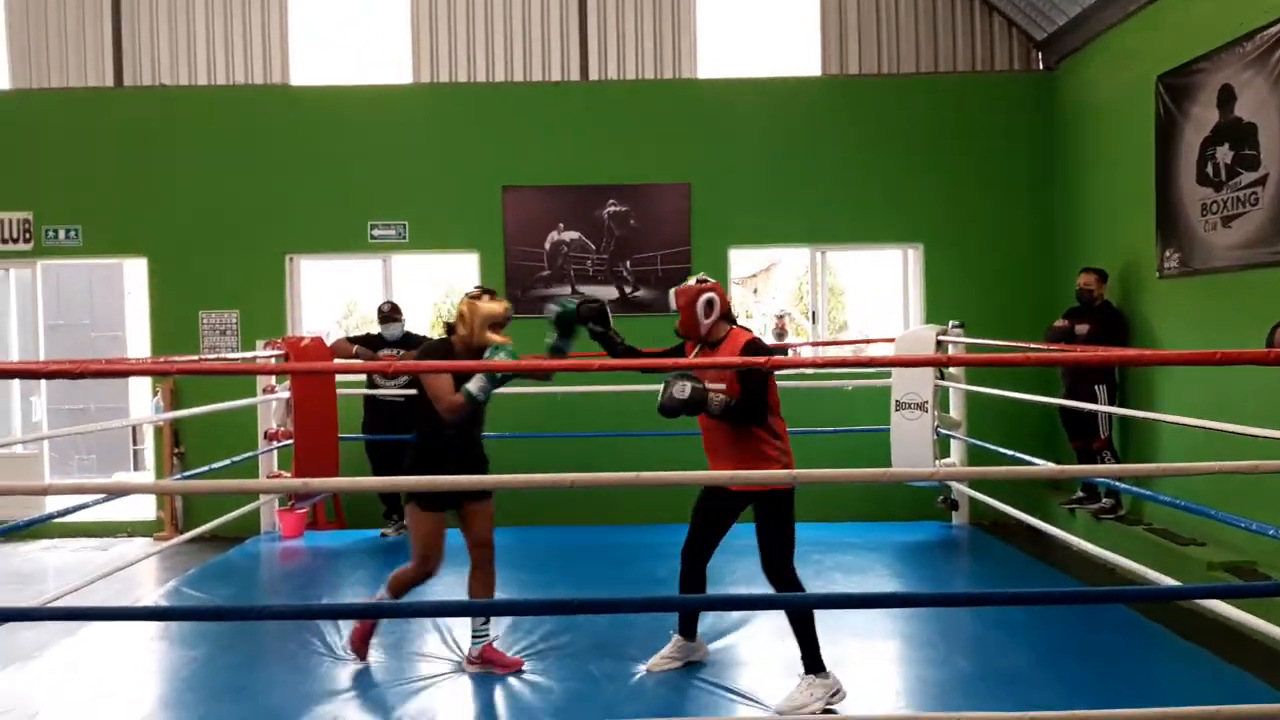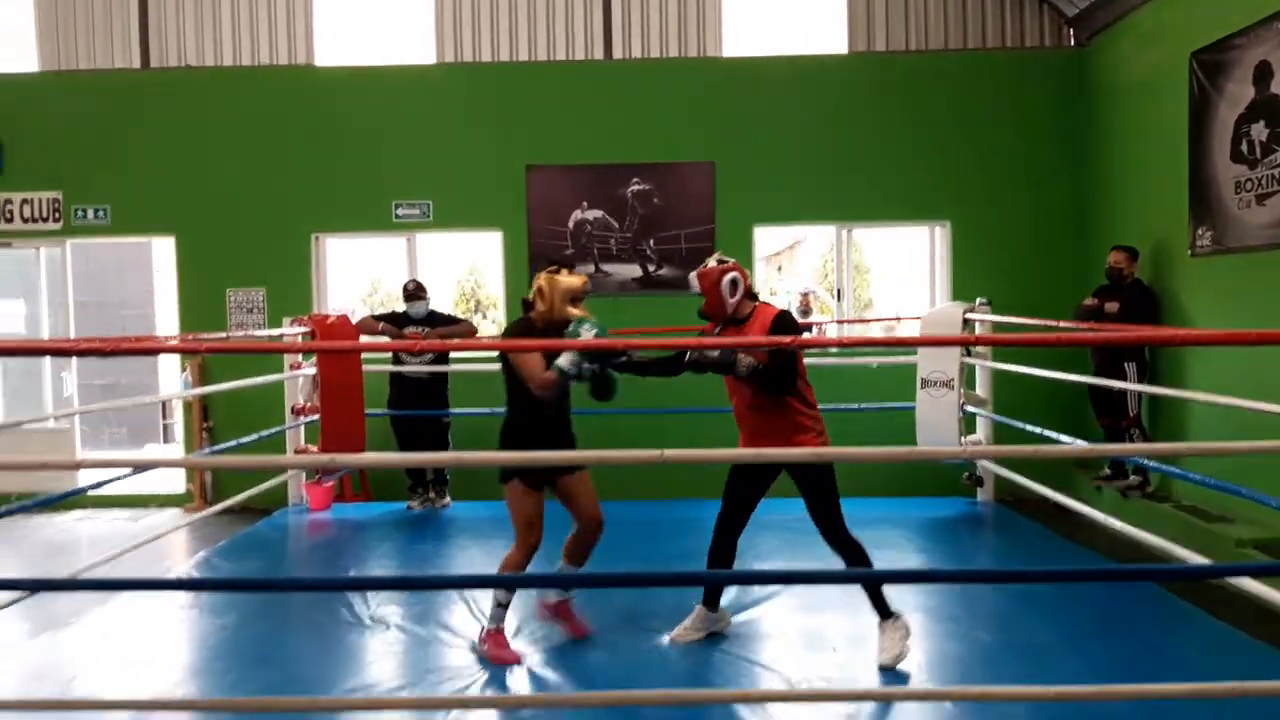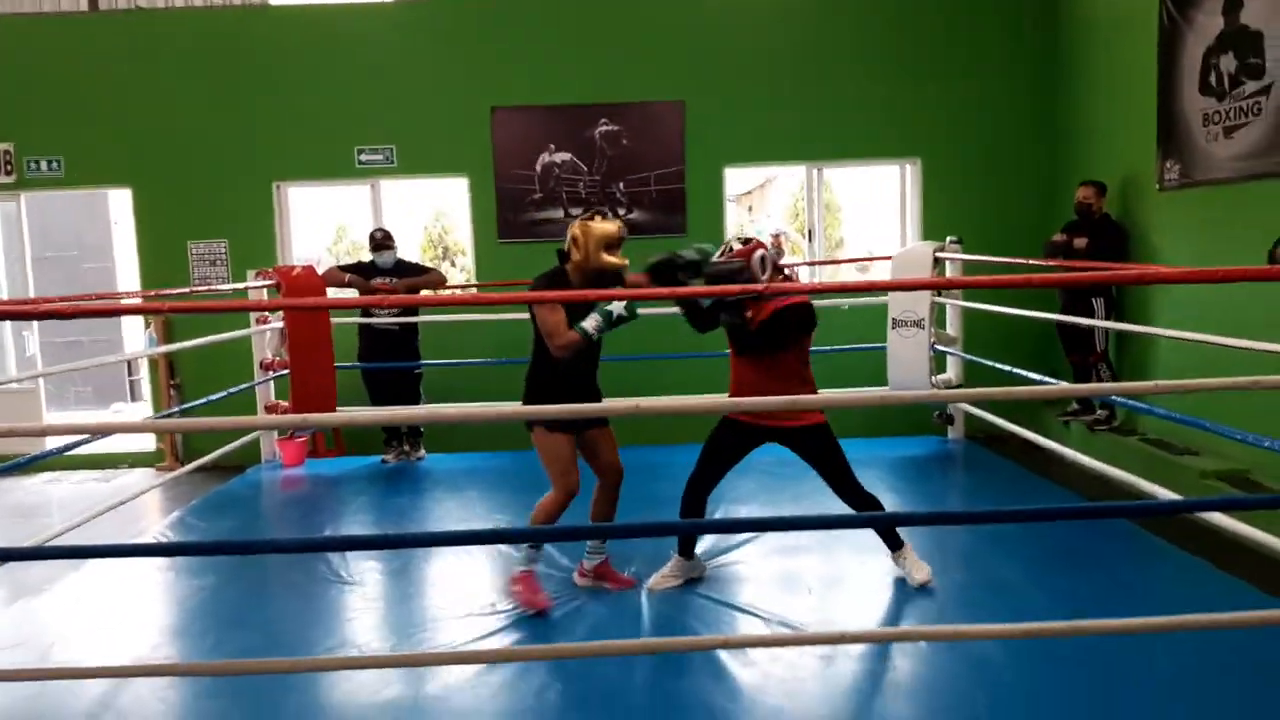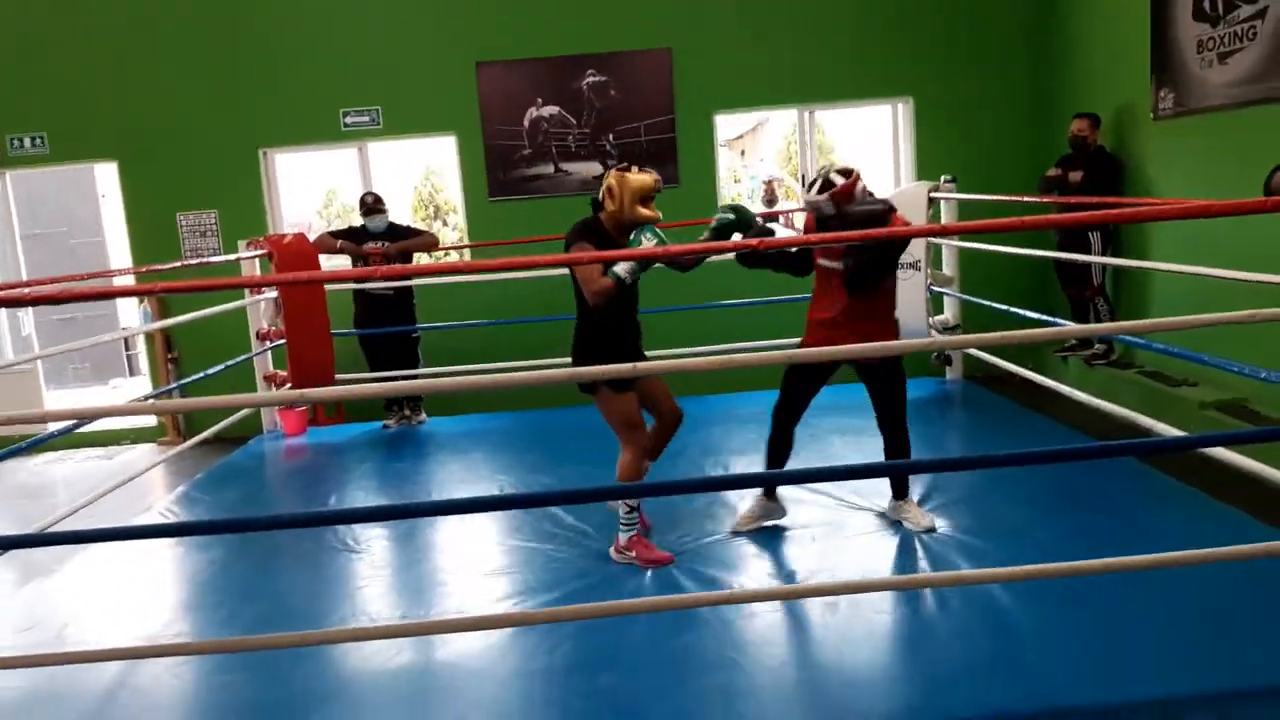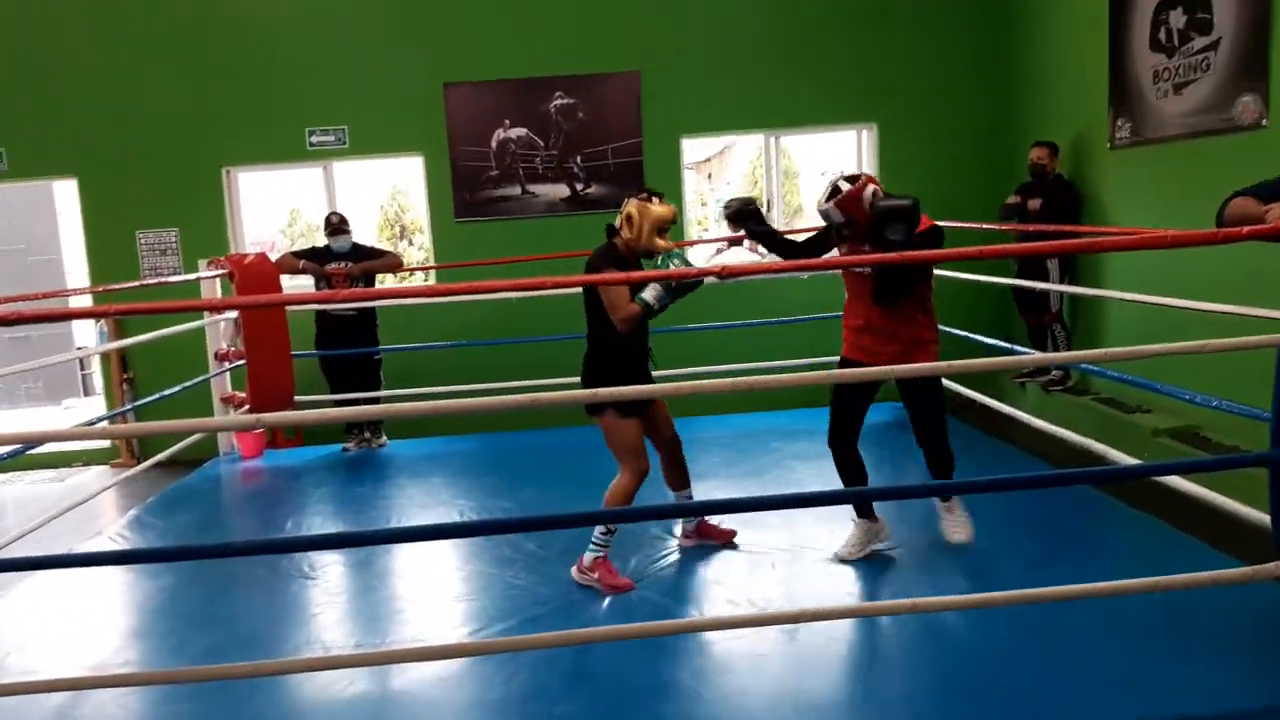
dt=0.2s
person 1, frame 1
left shoulder: (486, 354)
right shoulder: (432, 355)
right elbow: (451, 411)
right wrist: (489, 373)
left hip: (469, 465)
right hip: (429, 470)
left knee: (484, 551)
right knee: (426, 565)
left ankle: (481, 647)
right ankle: (371, 618)
person 1, frame 2
left shoulder: (559, 332)
right shoulder: (520, 333)
left elbow: (589, 377)
right elbow: (543, 385)
left wrist: (600, 372)
right wrist: (577, 348)
left hip: (558, 443)
right hip: (523, 448)
left knee: (591, 520)
right knee: (527, 543)
left ankle: (556, 598)
right ankle: (492, 630)
person 1, frame 3
left shoulder: (602, 279)
right shoulder: (549, 285)
left elbow: (642, 285)
right elbow: (561, 346)
right wrist: (603, 315)
left hip: (582, 391)
right hip: (548, 396)
left knee: (612, 473)
right knee: (567, 487)
left ankle: (593, 563)
right ankle: (524, 572)
person 1, frame 4
left shoulder: (631, 231)
right shoulder: (585, 235)
left elbow: (685, 262)
right elbow: (596, 294)
right wrist: (635, 258)
left hip: (626, 346)
right hip: (598, 353)
left knee: (670, 416)
right knee: (637, 442)
left ankle: (627, 503)
right ankle: (626, 540)
person 1, frame 5
left shoulder: (631, 261)
right shoulder: (605, 261)
right elbow: (624, 320)
left wrist: (673, 284)
right wrist: (660, 284)
left hip: (634, 372)
right hip: (607, 378)
left knee: (671, 446)
right knee: (635, 468)
left ankle: (693, 525)
right ankle: (592, 562)
person 2, frame 1
left shoulder: (748, 347)
right shoulder: (693, 349)
left elbow: (755, 411)
right elbow: (639, 359)
left wrist: (702, 398)
right wrist: (602, 328)
left hip: (769, 474)
right hip: (725, 474)
left knee: (778, 571)
right knee: (693, 555)
left ankle: (819, 678)
right ankle: (687, 640)
person 2, frame 2
left shoulder: (776, 322)
right shoulder: (718, 330)
left elbow: (778, 380)
right elbow: (674, 364)
left wrist: (731, 360)
right wrist: (626, 363)
left hip: (803, 443)
right hip: (757, 447)
left knee: (835, 534)
right knee: (726, 529)
left ankle: (889, 621)
right ankle: (709, 610)
person 2, frame 3
left shoulder: (796, 306)
right shoulder: (736, 289)
left elbow: (744, 345)
right elbow: (702, 322)
left wrist: (723, 299)
right wrist: (678, 284)
left hip: (797, 414)
right hip: (746, 412)
left knee: (849, 490)
right knee: (698, 485)
left ankle: (900, 552)
right ankle: (685, 559)
person 2, frame 4
left shoulder: (893, 229)
right shoulder: (822, 219)
left elbow: (858, 284)
right elbow: (799, 264)
left wrist: (862, 233)
right wrist: (755, 232)
left hip: (876, 340)
right hip: (820, 337)
left knee: (894, 427)
right knee: (784, 416)
left ankle: (901, 500)
right ankle: (768, 499)
person 2, frame 5
left shoulder: (924, 233)
right shoulder: (847, 226)
left elbow: (885, 292)
right elbow: (797, 252)
left wrist: (891, 235)
right wrist: (757, 225)
left hip: (915, 352)
right hip: (860, 350)
left knee: (932, 439)
right knee: (840, 440)
left ankle: (947, 502)
right ankle: (868, 522)
person 3, frame 1
left shoulder: (1112, 315)
right shoulder: (1073, 313)
left elbow: (1115, 345)
right elbow: (1051, 335)
left wrist: (1087, 333)
right wrist: (1070, 330)
left hip: (1098, 385)
right hip: (1074, 385)
left knee: (1100, 441)
right knee: (1080, 441)
left ankle: (1113, 499)
right ankle: (1088, 491)
person 3, frame 2
left shoulder: (1142, 294)
right shoulder: (1103, 291)
left elbow: (1146, 322)
right elbow: (1080, 313)
left wrist: (1117, 311)
right wrist: (1102, 308)
left hip: (1128, 363)
right hip: (1103, 363)
left knee: (1129, 419)
right knee: (1108, 418)
left ankle: (1141, 476)
right ankle: (1116, 469)
person 3, frame 3
left shoulder: (1111, 228)
right shoulder: (1072, 226)
left elbow: (1115, 258)
right elbow: (1049, 250)
left wrist: (1086, 246)
right wrist: (1070, 244)
left hip: (1096, 298)
right hip: (1071, 298)
left knee: (1097, 354)
right knee: (1075, 353)
left ankle: (1108, 410)
right ankle: (1084, 404)
person 3, frame 4
left shoulder: (1107, 161)
right shoulder: (1066, 160)
left elbow: (1111, 191)
right elbow: (1044, 185)
left wrist: (1082, 180)
right wrist: (1065, 178)
left hip: (1093, 232)
right hip: (1068, 232)
left knee: (1094, 288)
right knee: (1072, 287)
left ankle: (1106, 344)
right ankle: (1082, 339)
person 3, frame 5
left shoulder: (1065, 189)
right shoulder: (1025, 188)
left elbow: (1068, 218)
right elbow: (1004, 213)
left wrist: (1040, 207)
right wrist: (1025, 206)
left hip: (1051, 259)
right hip: (1027, 259)
left knee: (1052, 313)
right knee: (1030, 313)
left ankle: (1062, 370)
right ankle: (1039, 365)
person 4, frame 1
left shoulder: (415, 342)
right shoulder: (369, 341)
right elbow: (336, 346)
left wrist: (414, 355)
right wrist: (359, 351)
left hip: (409, 421)
right hip: (376, 422)
right knee: (382, 472)
right ankle: (393, 517)
person 4, frame 2
left shoulder: (441, 320)
right shoulder: (395, 319)
left elbow: (470, 329)
right elbow: (361, 325)
left wrist: (439, 333)
right wrist: (385, 329)
left hip: (434, 397)
right hip: (402, 398)
left knee: (438, 445)
right knee: (408, 447)
left ankle: (440, 488)
right ankle: (419, 490)
person 4, frame 3
left shoulder: (409, 268)
right shoulder: (362, 269)
left elbow: (440, 278)
right elbow: (327, 276)
left wrist: (408, 283)
right wrist: (352, 280)
left hip: (405, 348)
right hip: (372, 350)
left knee: (410, 397)
right knee: (381, 400)
left ankle: (414, 440)
right ankle: (394, 443)
person 4, frame 4
left shoulder: (401, 232)
right shoulder: (353, 234)
left elbow: (432, 241)
right elbow: (318, 243)
left wrist: (400, 247)
right wrist: (344, 246)
left hip: (401, 312)
right hip: (367, 316)
left knee: (408, 361)
right knee: (379, 366)
left ankle: (414, 405)
right ankle: (394, 408)
person 4, frame 5
left shoulder: (365, 252)
right shoulder: (316, 254)
left elbow: (396, 261)
right elbow: (280, 263)
left wrist: (363, 267)
right wrist: (306, 266)
left hip: (363, 333)
right hip: (329, 336)
left knee: (370, 383)
right knee: (340, 388)
left ankle: (375, 427)
right ankle: (354, 430)
